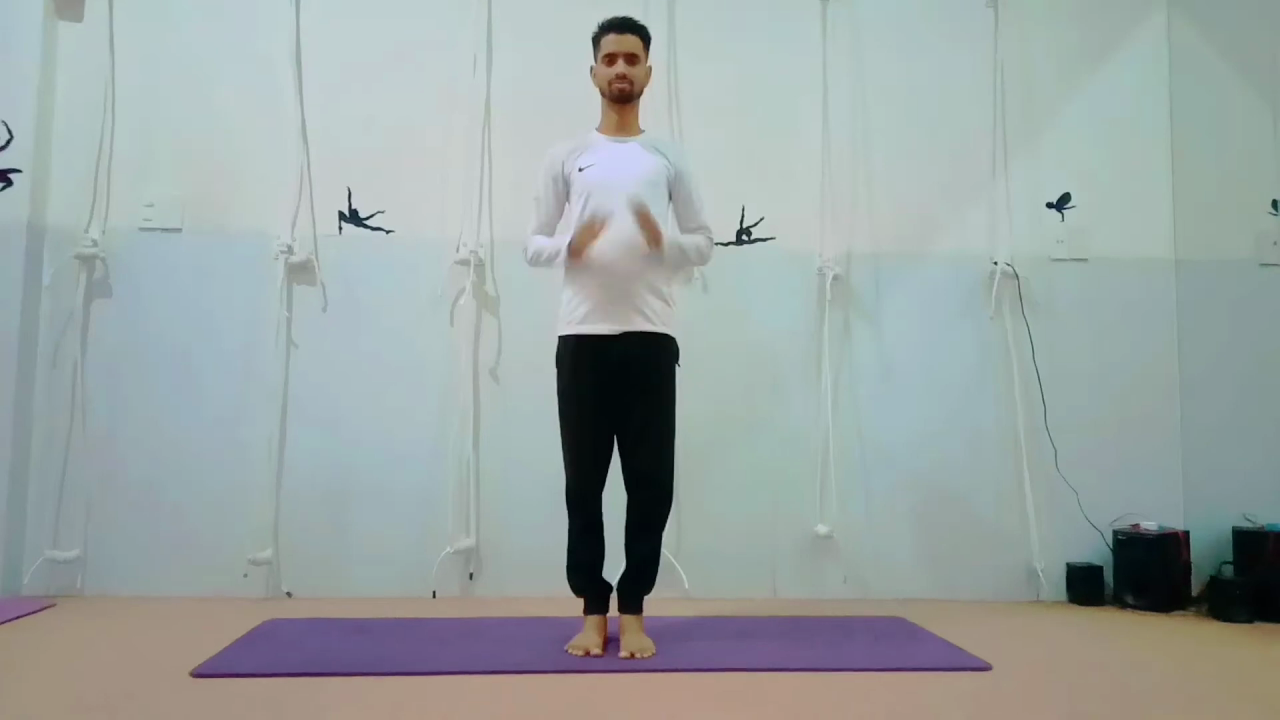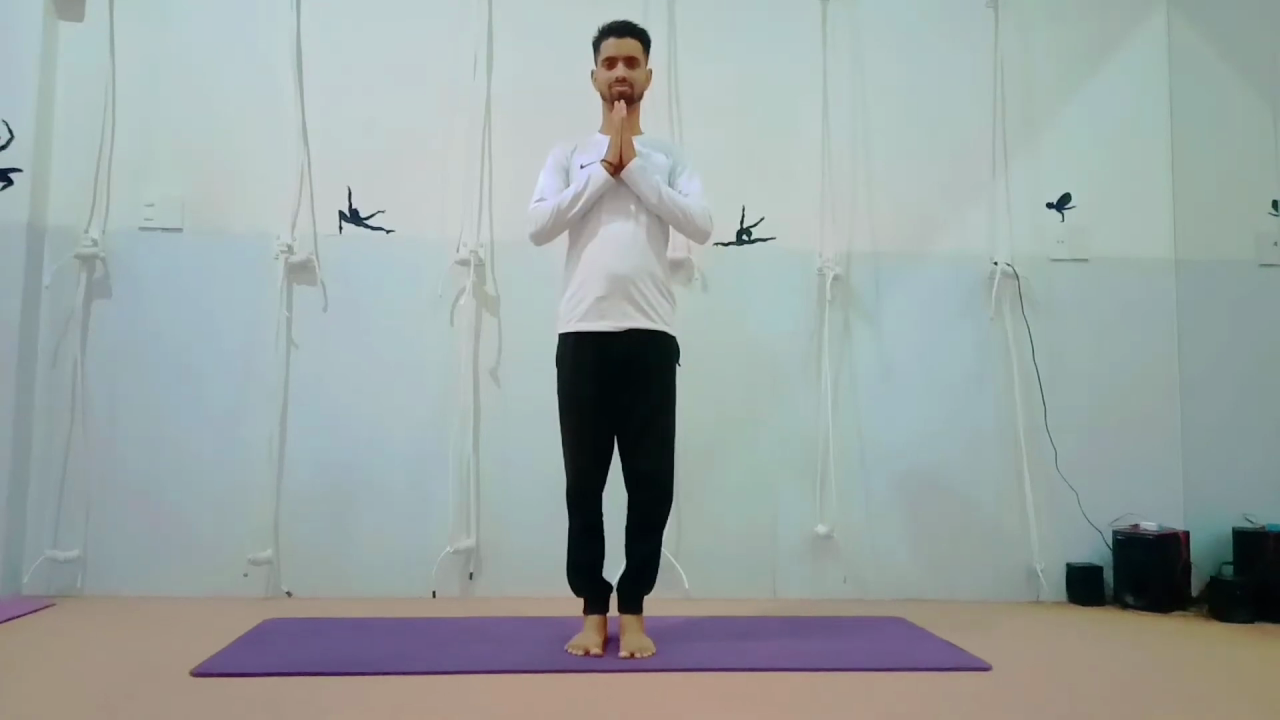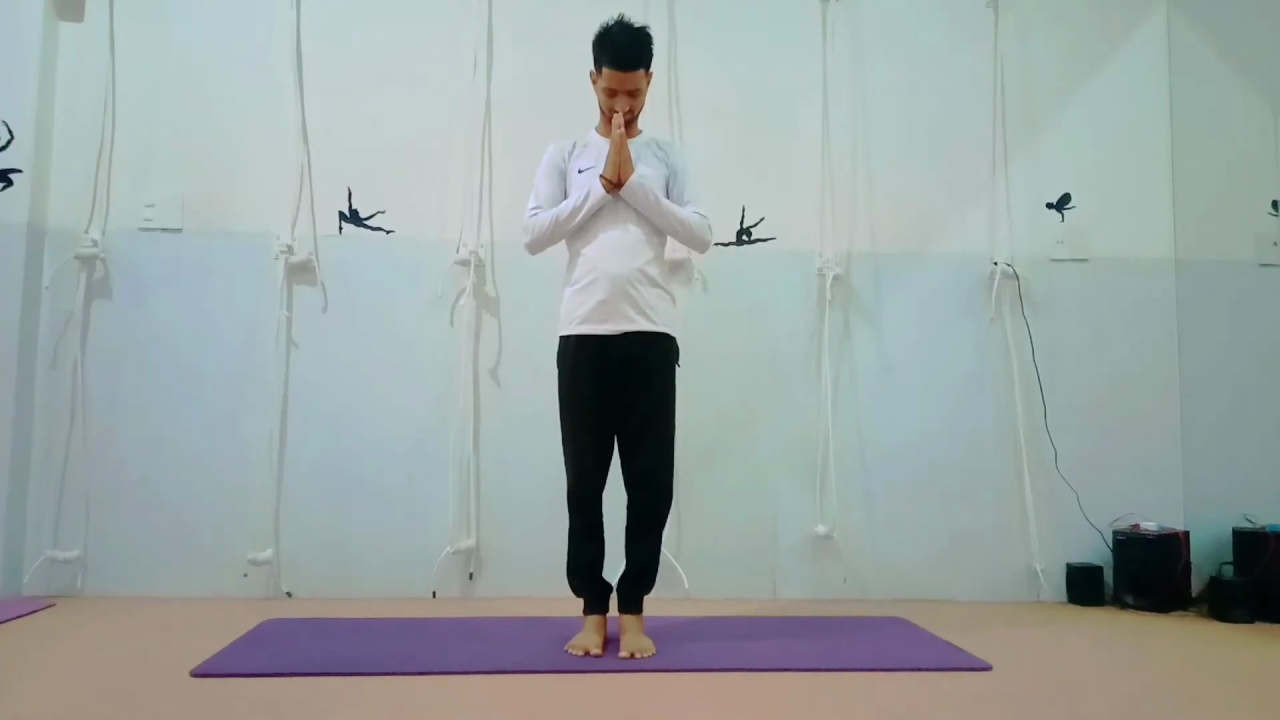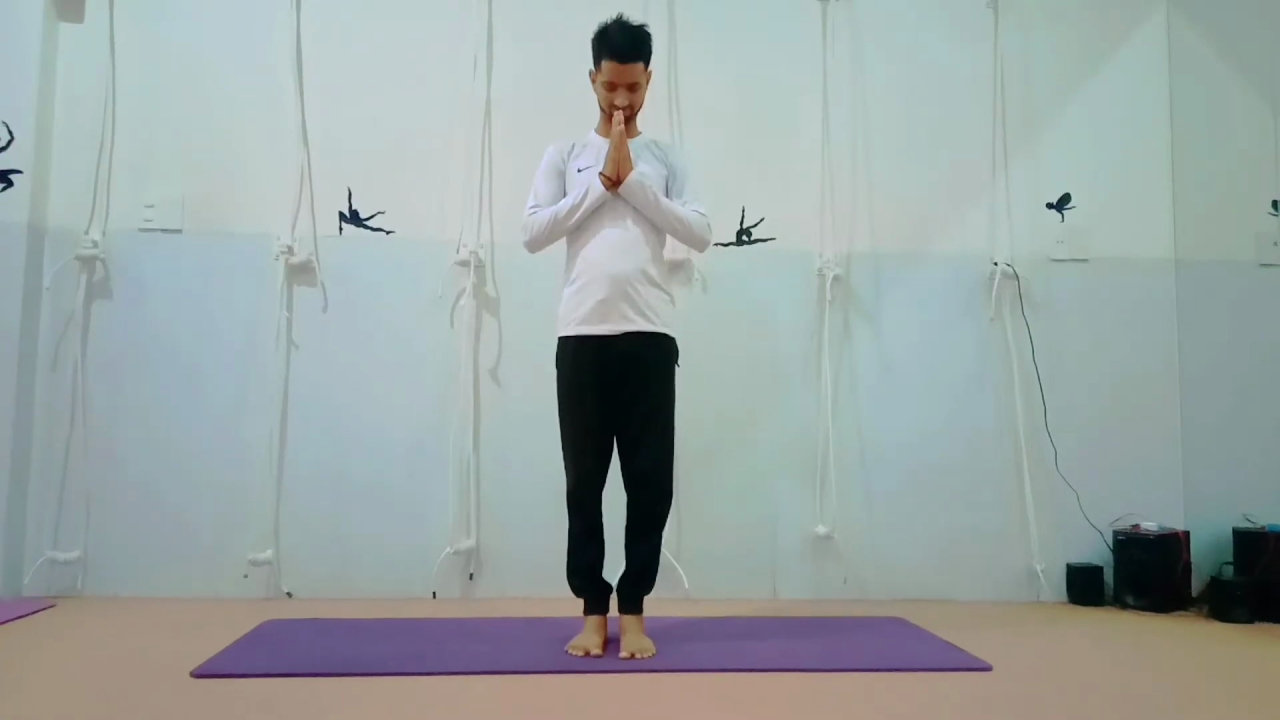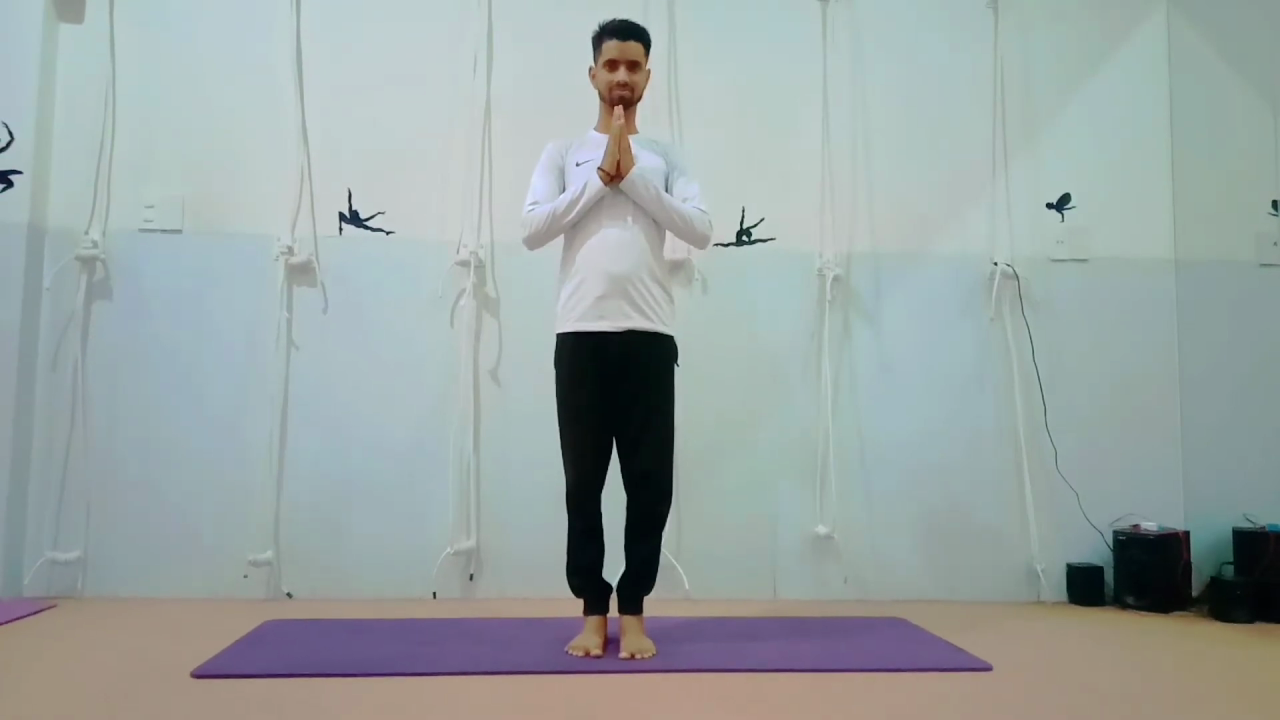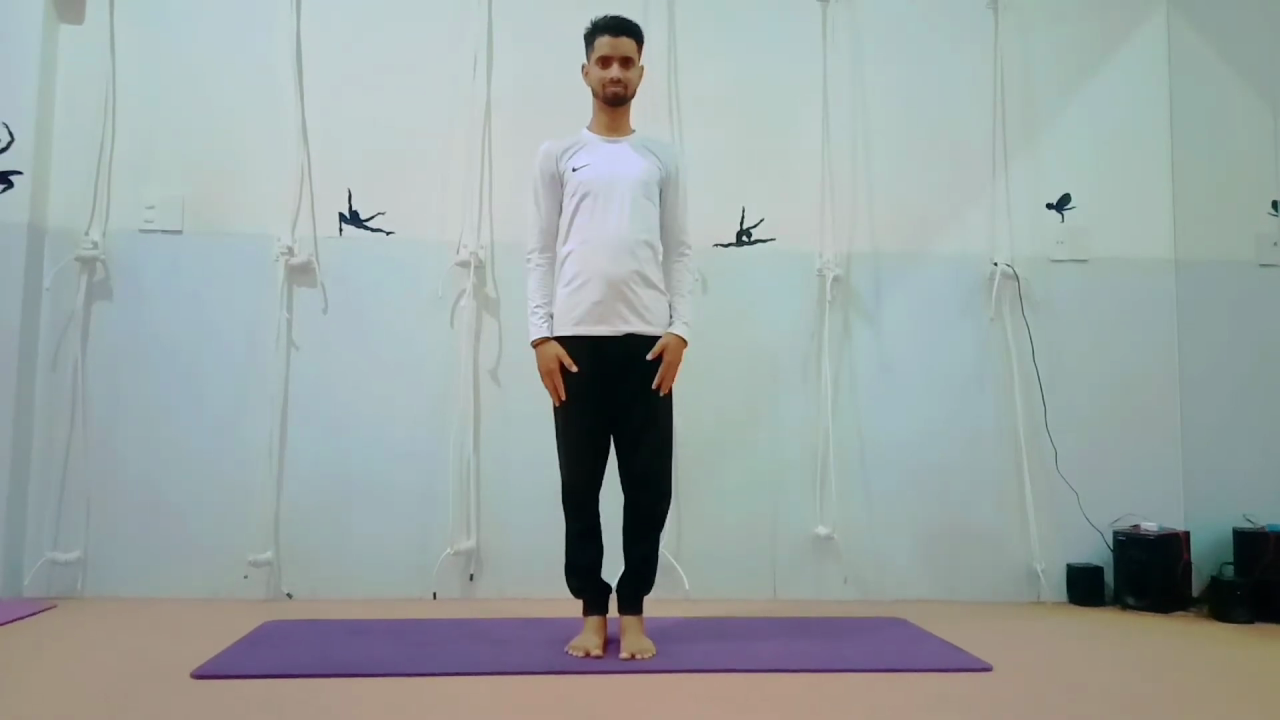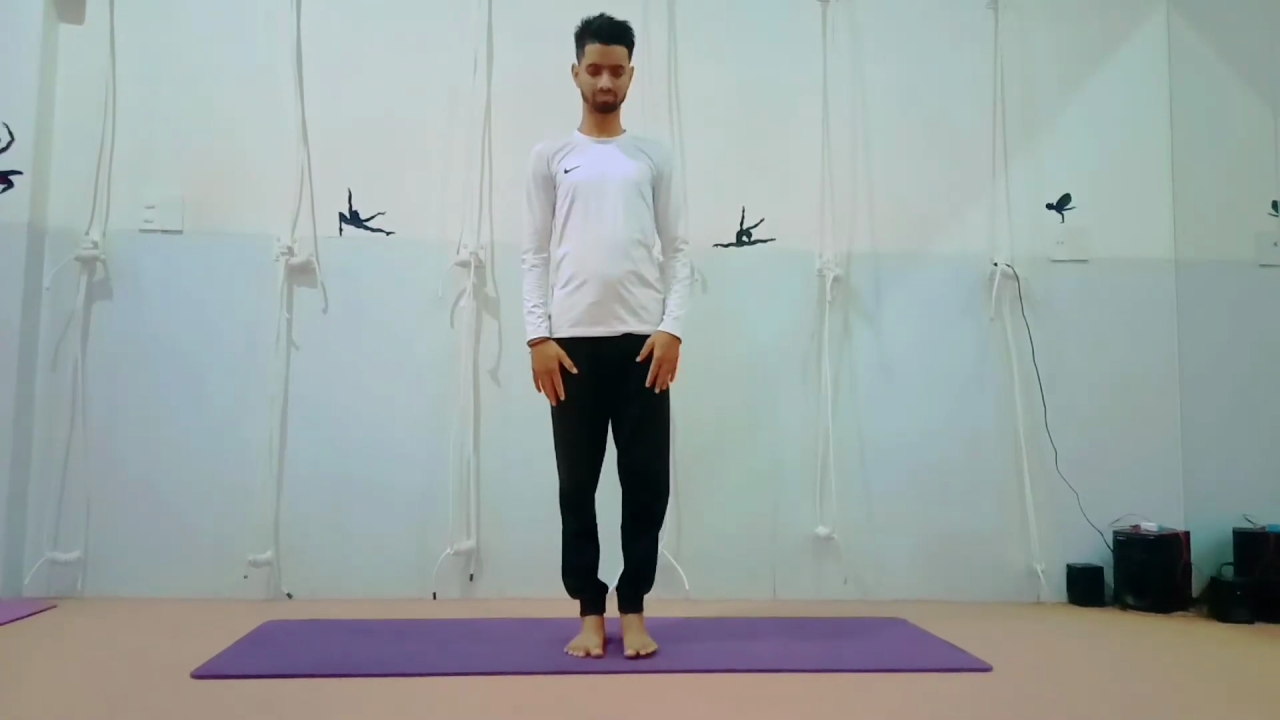
dt=0.7s
person 1, frame 1
left shoulder: (670, 158)
right shoulder: (566, 157)
left elbow: (702, 240)
right elbow: (534, 241)
left wrist: (666, 243)
right wrist: (568, 246)
left hip: (650, 337)
right hip: (582, 336)
left knee: (651, 482)
right knee: (583, 482)
left ankle: (631, 610)
right ankle: (592, 610)
person 1, frame 2
left shoulder: (668, 156)
right shoulder: (569, 155)
left elbow: (700, 225)
right elbow: (538, 226)
left wrist: (634, 168)
right wrist: (603, 168)
left hip: (649, 335)
right hip: (582, 334)
left knee: (651, 480)
right knee: (584, 480)
left ankle: (631, 610)
right ankle: (592, 610)
person 1, frame 3
left shoulder: (667, 157)
right shoulder: (564, 155)
left elbow: (700, 235)
right elbow: (534, 234)
left wrist: (634, 184)
right wrist: (601, 184)
left hip: (650, 337)
right hip: (583, 337)
left knee: (651, 481)
right knee: (584, 481)
left ankle: (632, 610)
right ankle: (592, 609)
person 1, frame 4
left shoulder: (666, 159)
right shoulder: (564, 156)
left elbow: (699, 234)
right elbow: (533, 233)
left wrist: (633, 180)
right wrist: (601, 182)
left hip: (649, 338)
right hip: (582, 338)
left knee: (650, 482)
right knee: (584, 483)
left ankle: (632, 611)
right ankle: (592, 611)
person 1, frame 5
left shoulder: (666, 157)
right shoulder: (563, 153)
left elbow: (701, 230)
right elbow: (532, 230)
left wrist: (633, 175)
right wrist: (599, 177)
left hip: (649, 336)
right hip: (580, 335)
left knee: (650, 481)
right knee: (583, 481)
left ankle: (633, 611)
right ankle: (592, 609)
person 1, frame 6
left shoulder: (662, 158)
right shoulder: (558, 155)
left elbow: (678, 251)
right elbow: (541, 252)
left wrist: (679, 330)
right wrist: (541, 335)
left hip: (646, 339)
right hip: (577, 339)
left knee: (648, 483)
right knee: (581, 484)
left ankle: (632, 612)
right ankle: (592, 612)
person 1, frame 7
left shoulder: (653, 157)
right shoulder: (550, 157)
left elbow: (675, 250)
right elbow: (535, 254)
left wrist: (672, 327)
right wrist: (539, 335)
left hip: (641, 339)
right hip: (573, 340)
left knee: (646, 481)
right knee: (577, 484)
left ankle: (633, 611)
right ankle: (590, 612)
